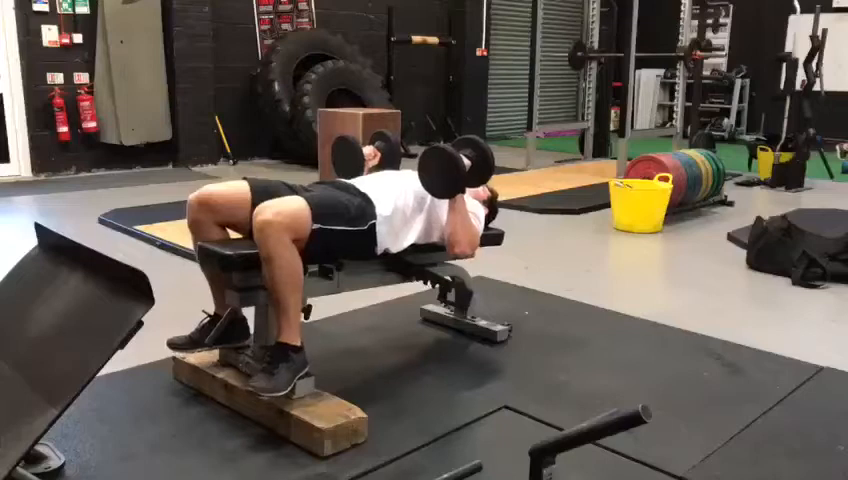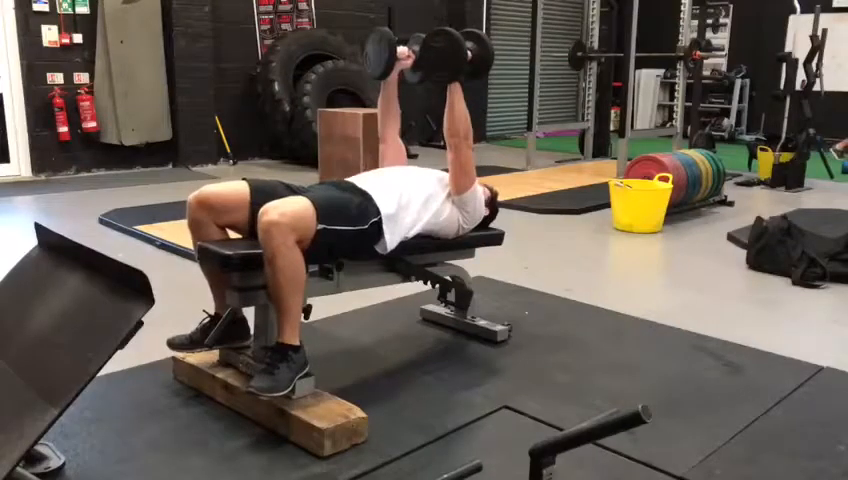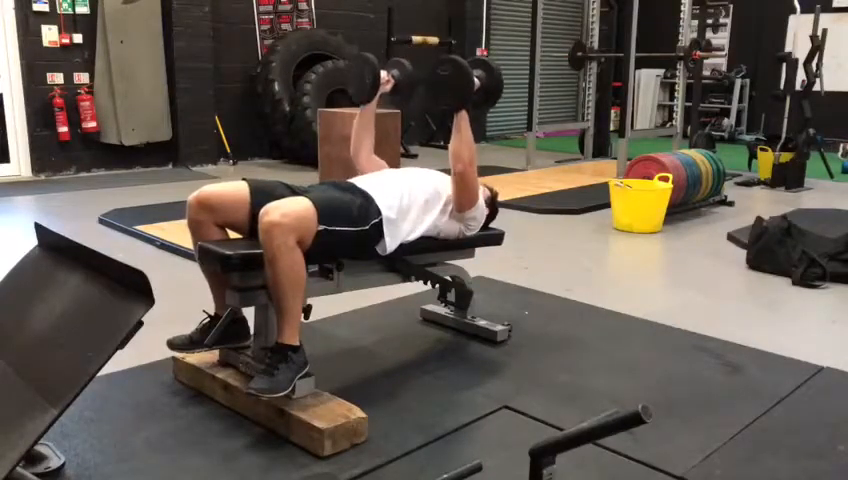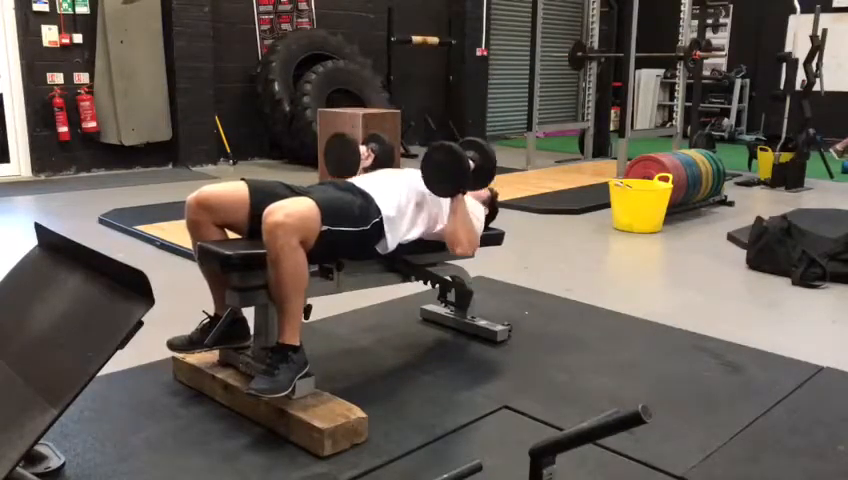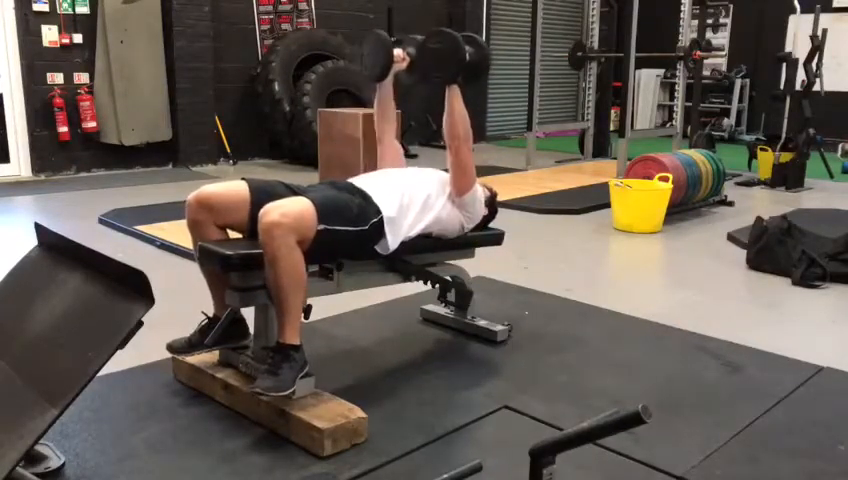
dt=1s
person 1, frame 1
left shoulder: (469, 210)
right shoulder: (422, 189)
left elbow: (462, 248)
right wrist: (361, 166)
left hip: (364, 215)
left knee: (272, 220)
right knee: (203, 203)
left ankle: (290, 351)
right ankle: (227, 321)
person 1, frame 2
left shoulder: (464, 210)
right shoulder: (418, 182)
left elbow: (460, 145)
right elbow: (388, 133)
left wrist: (453, 80)
right wrist: (392, 72)
left hip: (368, 214)
right hip: (329, 194)
left knee: (276, 222)
right knee: (203, 203)
left ankle: (290, 352)
right ankle: (227, 321)
person 1, frame 3
left shoulder: (466, 216)
right shoulder: (419, 187)
left elbow: (464, 170)
right elbow: (361, 155)
left wrist: (461, 108)
right wrist: (371, 97)
left hip: (370, 215)
left knee: (277, 222)
right knee: (203, 203)
left ankle: (290, 352)
right ankle: (228, 322)
person 1, frame 4
left shoulder: (469, 208)
right shoulder: (421, 185)
left elbow: (462, 247)
left wrist: (458, 188)
right wrist: (355, 162)
left hip: (370, 214)
left knee: (280, 223)
right knee: (202, 204)
left ankle: (290, 351)
right ankle: (228, 321)
person 1, frame 5
left shoulder: (465, 209)
right shoulder: (416, 183)
left elbow: (460, 146)
right elbow: (385, 135)
left wrist: (452, 83)
right wrist: (387, 75)
left hip: (369, 214)
left knee: (276, 222)
right knee: (202, 204)
left ankle: (290, 352)
right ankle: (226, 322)
